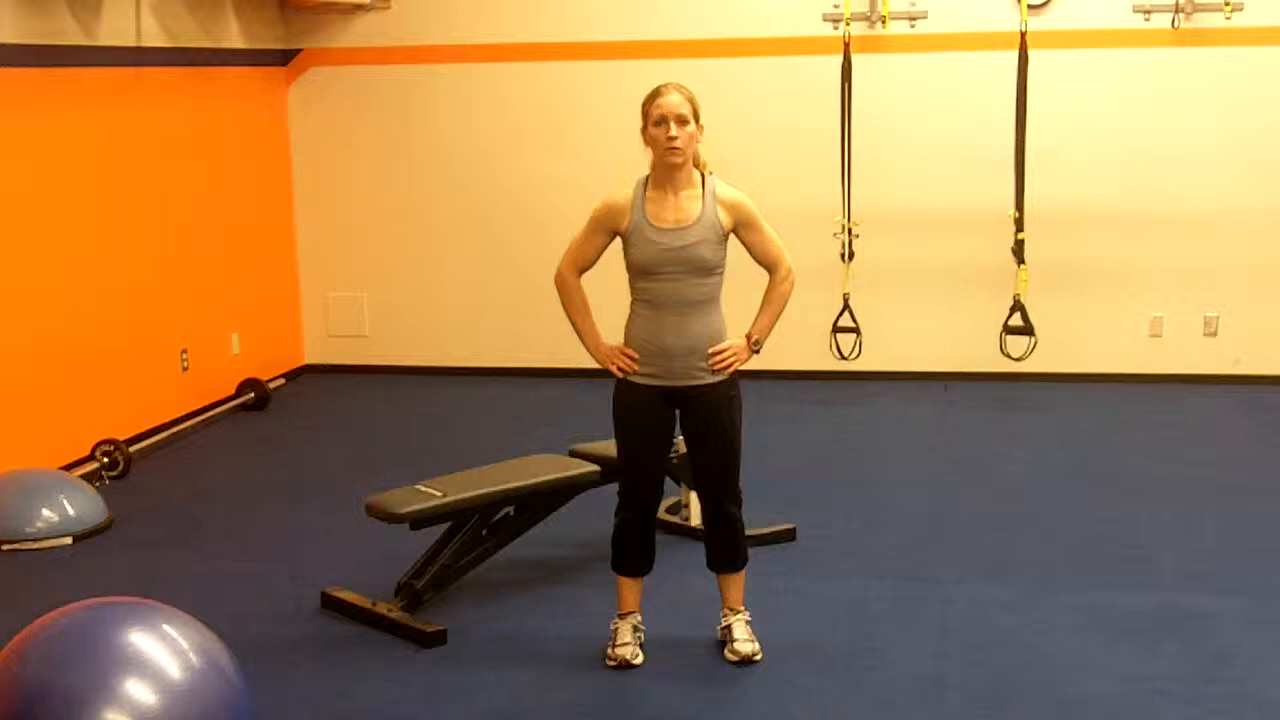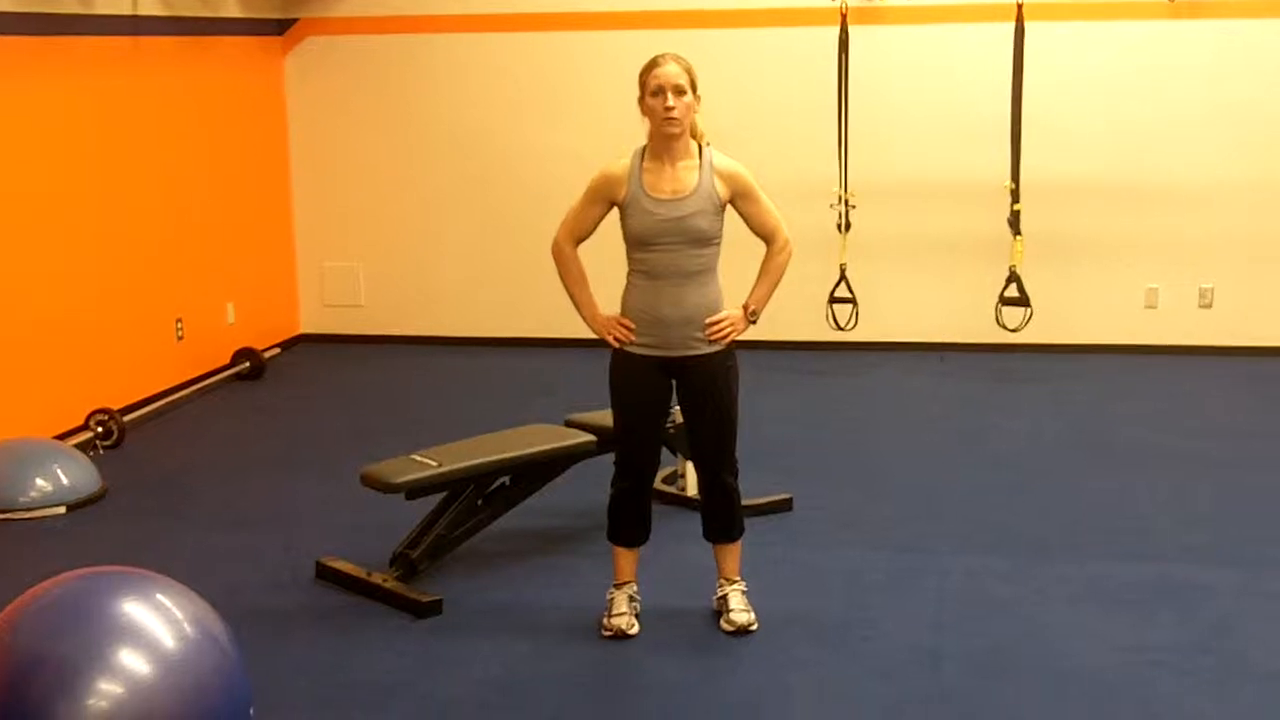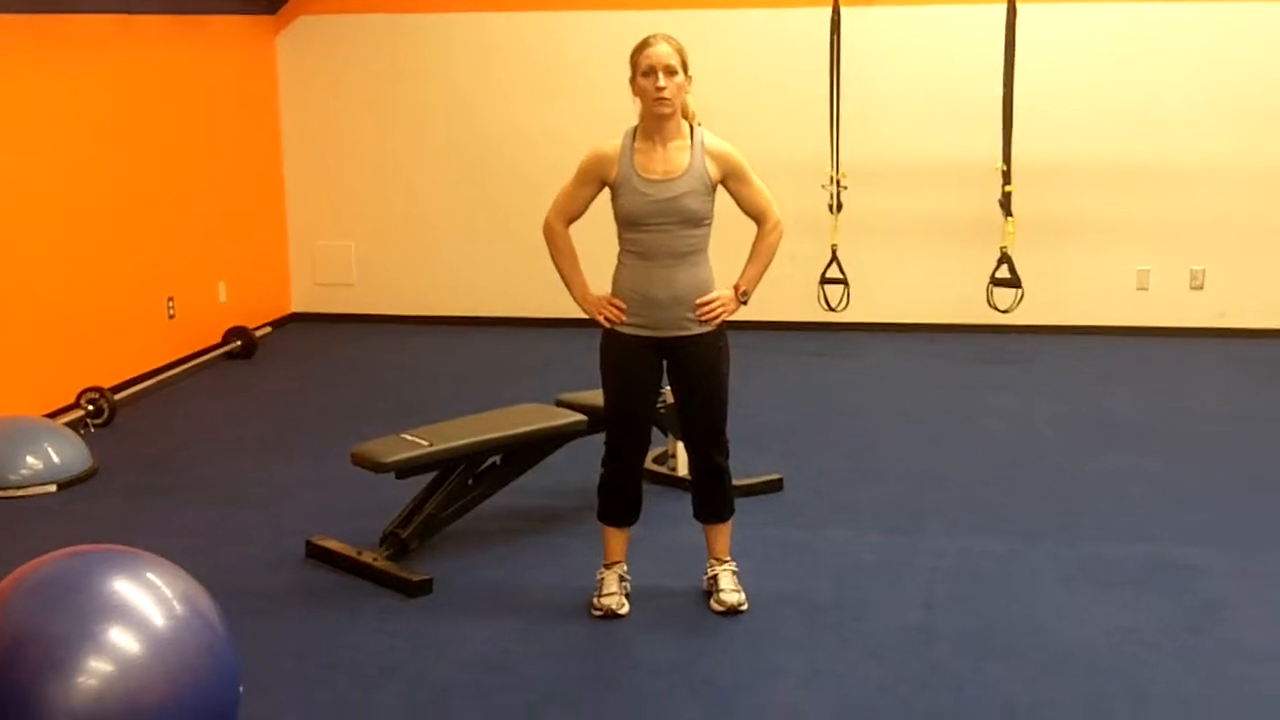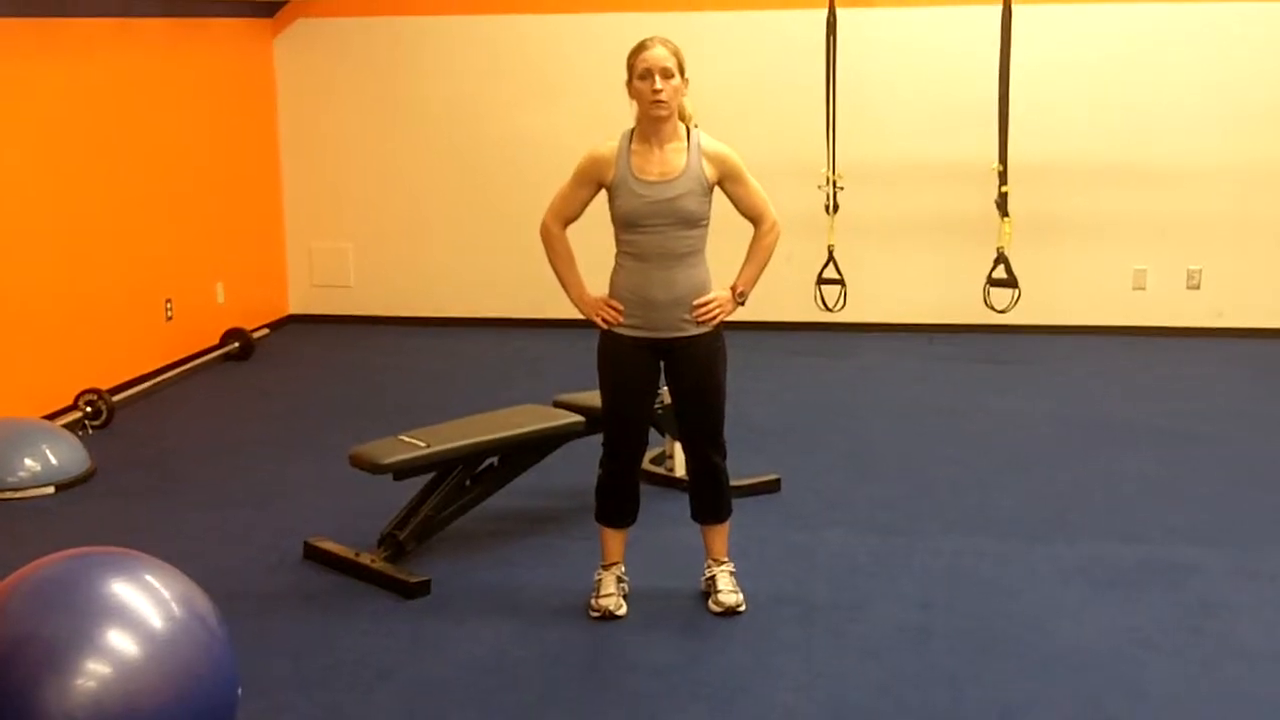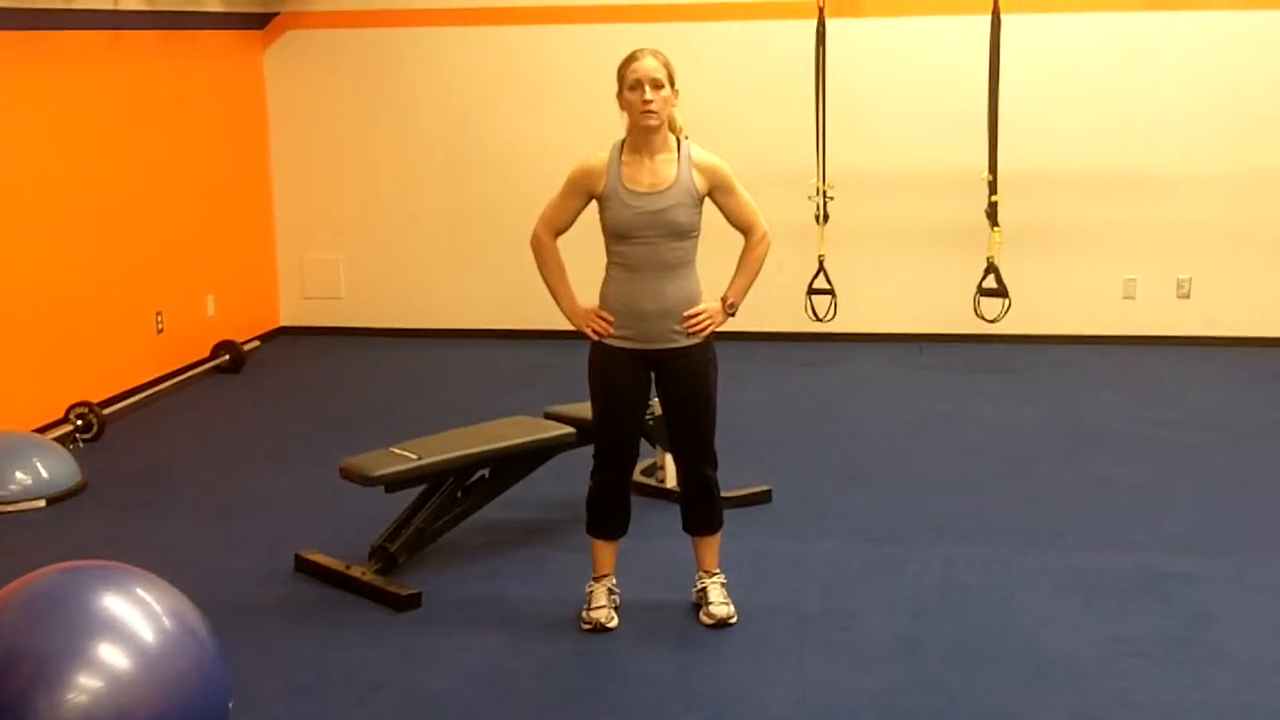
dt=0.5s
person 1, frame 1
left shoulder: (728, 203)
right shoulder: (620, 206)
left elbow: (783, 272)
right elbow: (567, 274)
left wrist: (752, 342)
right wrist: (597, 346)
left hip: (710, 378)
right hip: (642, 380)
left knee: (722, 499)
right knee: (637, 500)
left ankle: (735, 618)
right ankle: (627, 622)
person 1, frame 2
left shoulder: (725, 174)
right shoulder: (617, 177)
left elbow: (780, 243)
right elbow: (564, 244)
left wrist: (749, 312)
right wrist: (593, 316)
left hip: (707, 348)
right hip: (638, 351)
left knee: (718, 470)
right knee: (633, 471)
left ankle: (730, 588)
right ankle: (623, 591)
person 1, frame 3
left shoulder: (716, 155)
right shoulder: (609, 158)
left elbow: (770, 224)
right elbow: (556, 224)
left wrist: (740, 292)
right wrist: (584, 296)
left hip: (698, 328)
right hip: (629, 330)
left knee: (708, 449)
right knee: (623, 450)
left ankle: (721, 568)
right ankle: (613, 571)
person 1, frame 4
left shoulder: (713, 155)
right shoulder: (606, 159)
left elbow: (767, 224)
right elbow: (553, 225)
left wrist: (737, 293)
right wrist: (582, 298)
left hip: (696, 330)
right hip: (627, 331)
left knee: (706, 450)
right knee: (621, 452)
left ankle: (719, 568)
right ankle: (611, 572)
person 1, frame 5
left shoulder: (703, 166)
right shoulder: (596, 170)
left elbow: (758, 235)
right elbow: (543, 236)
left wrist: (728, 304)
right wrist: (572, 308)
left hip: (686, 340)
right hip: (617, 342)
left knee: (697, 461)
right knee: (612, 462)
left ankle: (710, 580)
right ankle: (603, 585)
